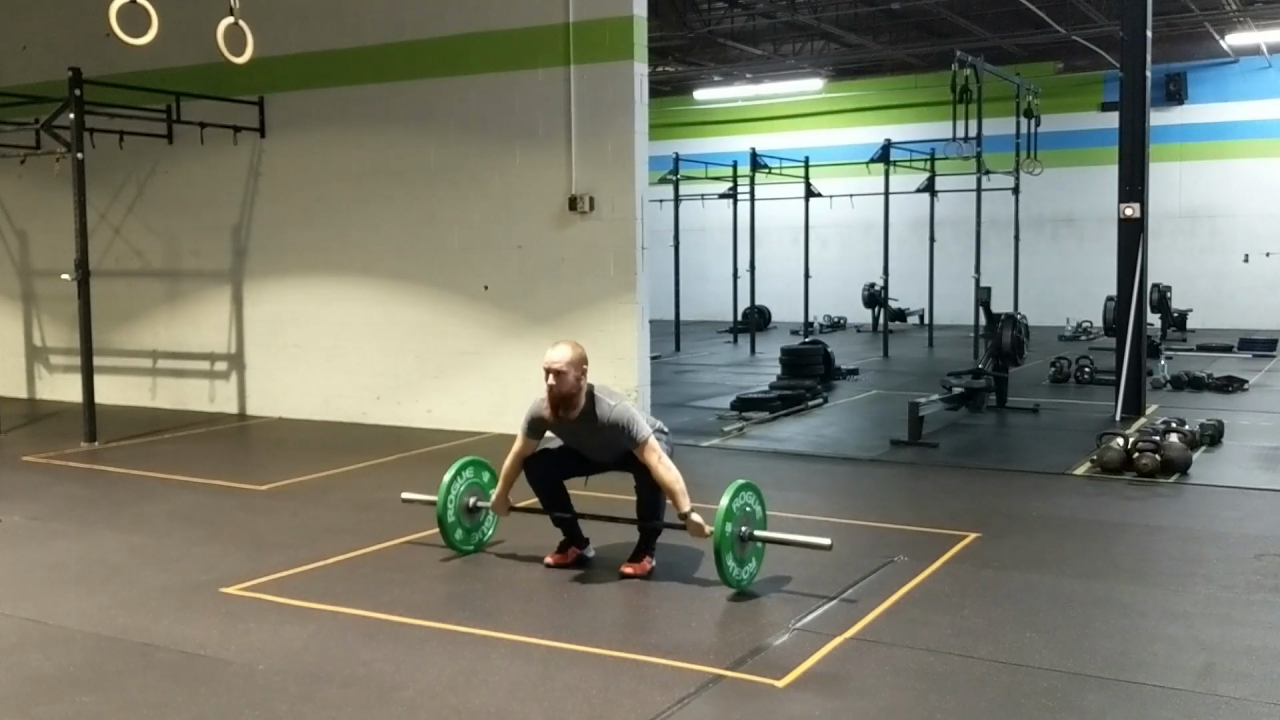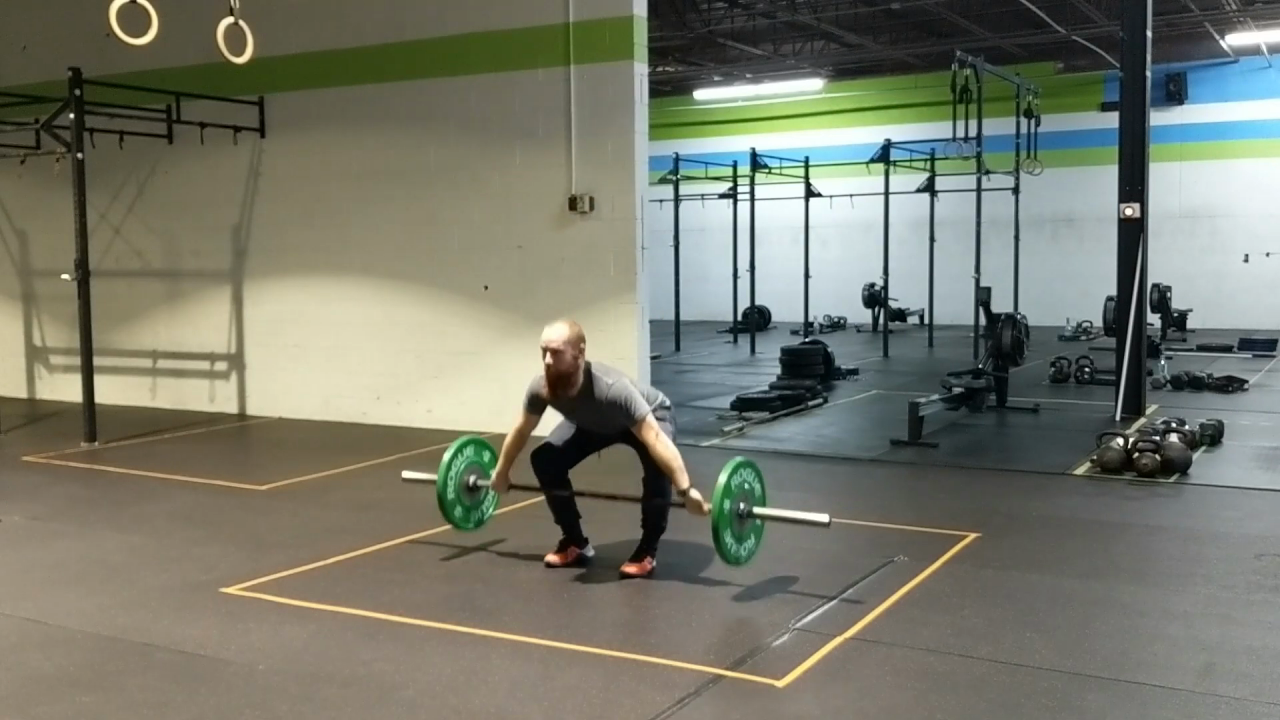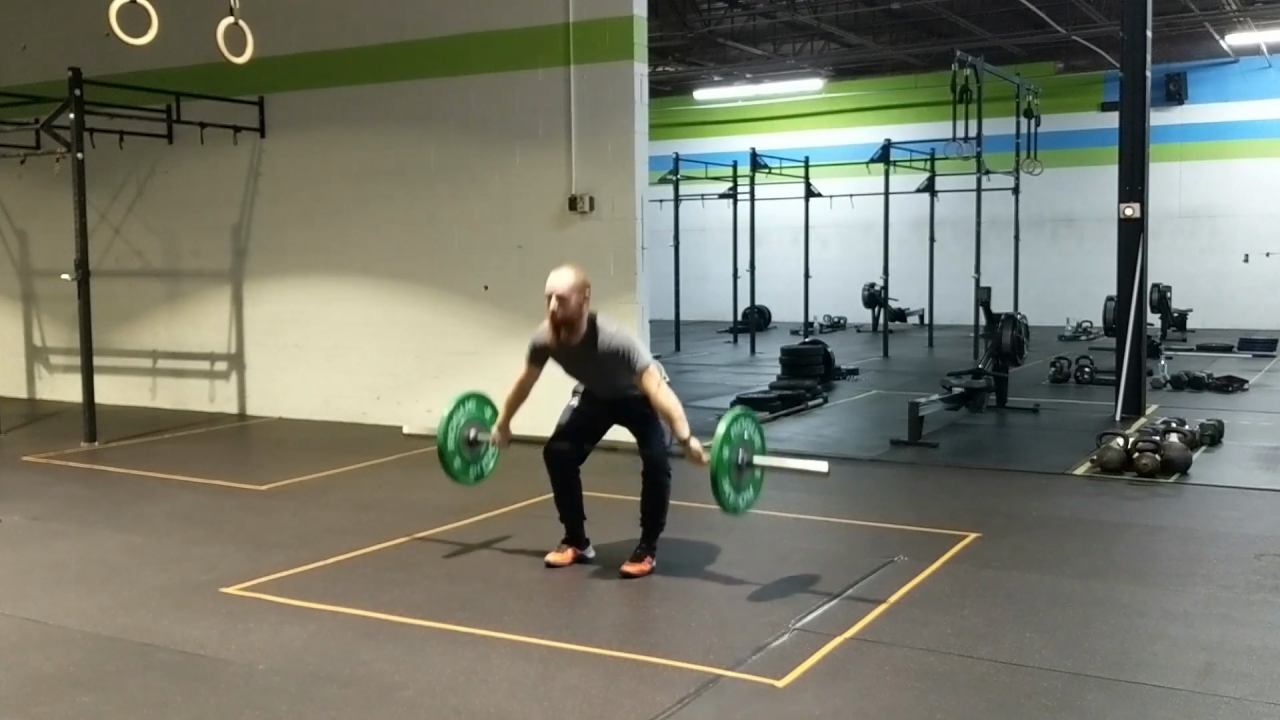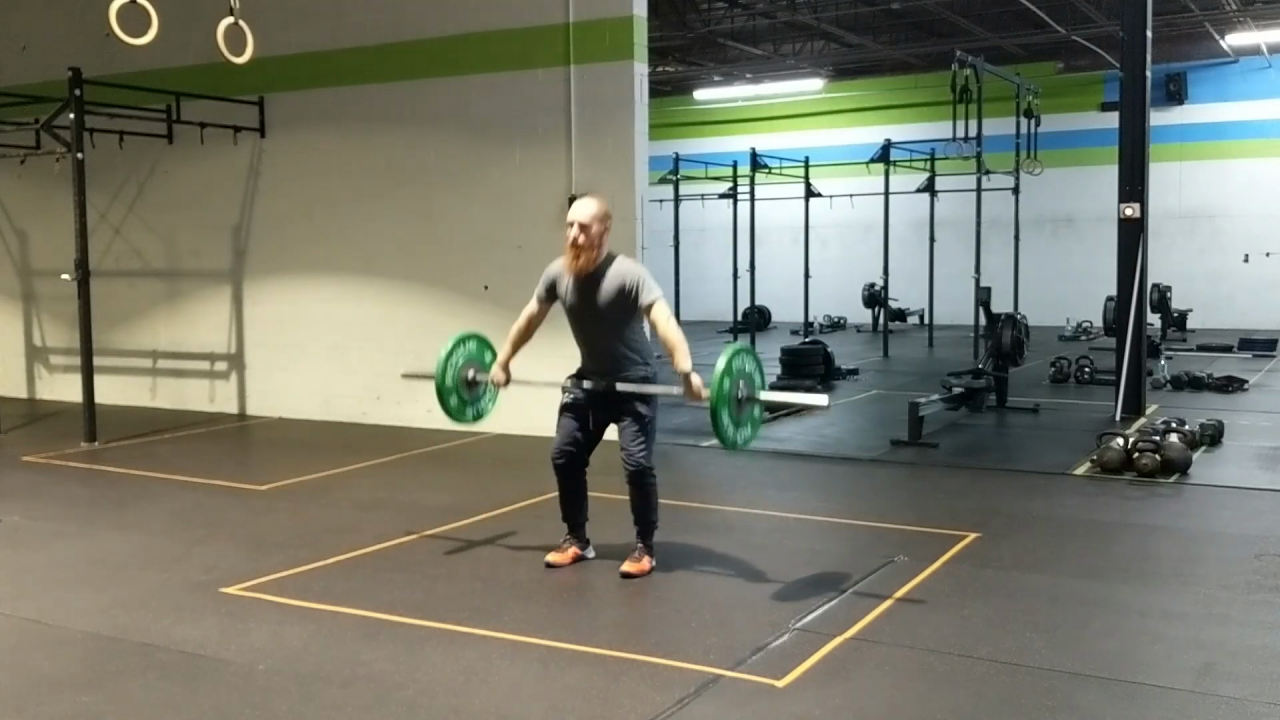
dt=0.2s
person 1, frame 1
left shoulder: (614, 411)
right shoulder: (541, 410)
left elbow: (658, 462)
right elbow: (519, 454)
left wrist: (688, 514)
right wrist: (501, 494)
left hip: (646, 441)
right hip: (592, 449)
left knee: (649, 475)
right knee: (537, 467)
left ankle: (646, 551)
right ankle: (576, 543)
person 1, frame 2
left shoulder: (611, 387)
right shoulder: (541, 387)
left elbow: (655, 438)
right elbow: (521, 431)
left wrist: (686, 490)
right wrist: (501, 472)
left hip: (651, 415)
right hip: (594, 423)
left knee: (658, 470)
right knee: (545, 461)
left ankle: (647, 551)
right ankle: (575, 543)
person 1, frame 3
left shoulder: (614, 338)
right shoulder: (545, 336)
left elbow: (658, 389)
right elbow: (524, 381)
left wrist: (686, 439)
right wrist: (502, 424)
left hip: (639, 397)
right hip: (595, 396)
left knee: (655, 464)
right knee: (557, 456)
left ankle: (646, 551)
right ankle: (575, 541)
person 1, frame 4
left shoulder: (628, 273)
right shoulder: (558, 271)
left elbow: (664, 322)
right elbow: (530, 317)
left wrist: (686, 374)
right wrist: (502, 361)
left hip: (634, 382)
right hip: (589, 380)
left knee: (637, 462)
right knee: (565, 458)
left ankle: (645, 549)
right ankle: (577, 541)
